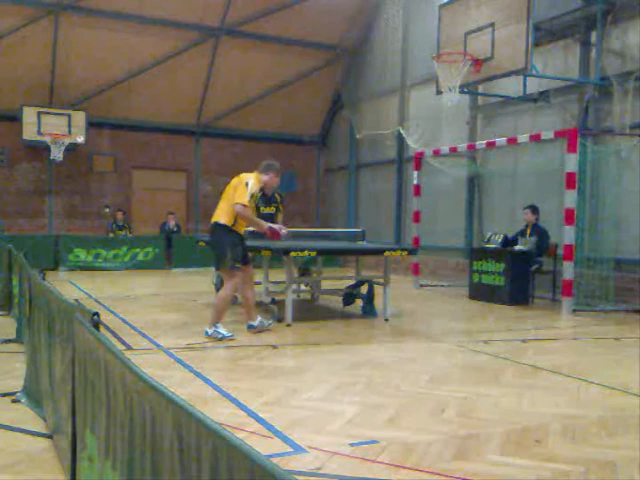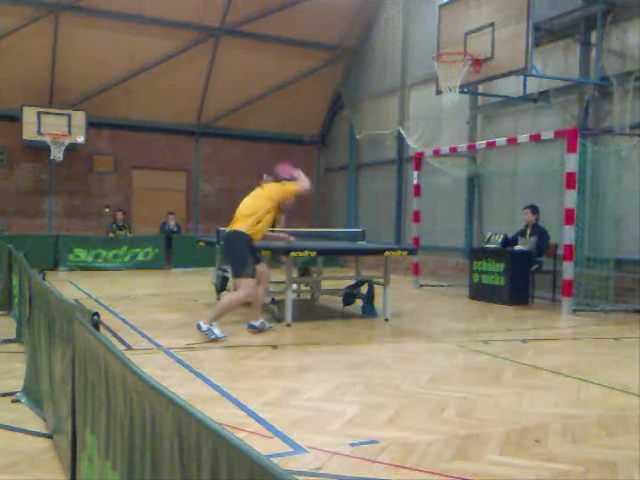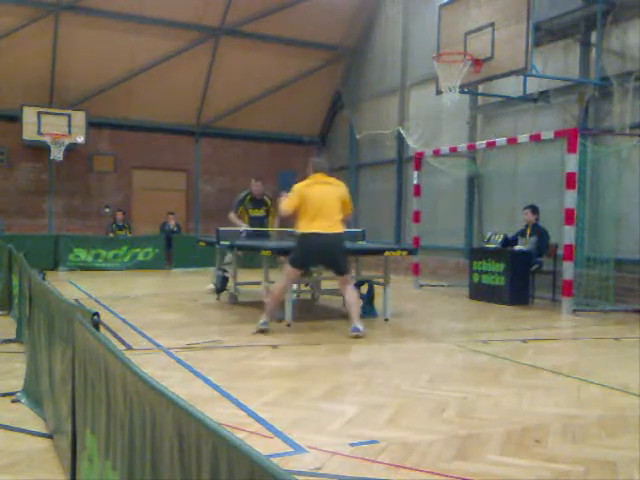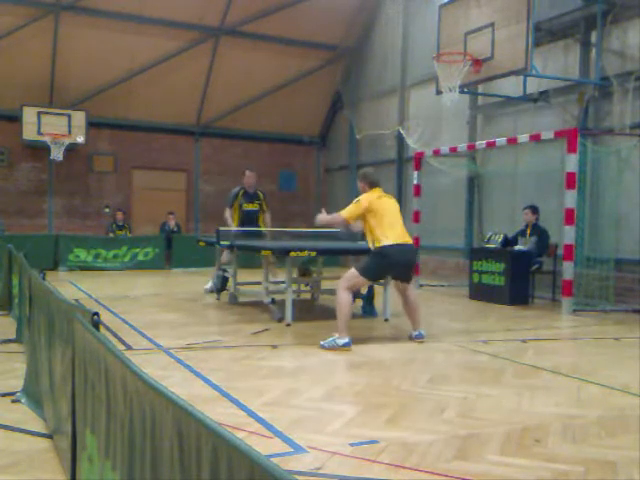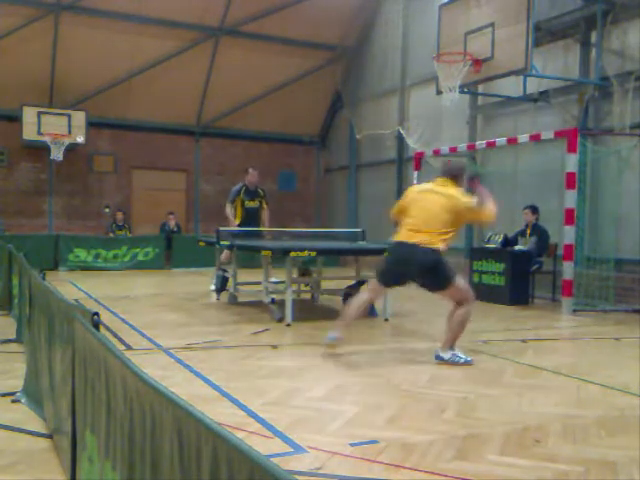
dt=1s
person 1, frame 1
left shoulder: (252, 183)
right shoulder: (249, 180)
right elbow: (239, 209)
left wrist: (269, 226)
right wrist: (261, 226)
left hip: (234, 234)
right hip: (224, 232)
left knee: (248, 277)
right knee: (232, 282)
left ankle: (254, 321)
right ankle: (213, 327)
person 1, frame 2
left shoulder: (264, 194)
right shoulder: (275, 190)
right elbow: (305, 186)
left wrist: (278, 236)
right wrist: (299, 174)
left hip: (242, 241)
right hip: (238, 242)
left knee: (263, 277)
right knee: (245, 291)
left ankle: (256, 322)
right ankle: (207, 324)
person 1, frame 3
left shoulder: (301, 187)
right shoulder: (340, 186)
left elbow: (284, 212)
right elbow: (347, 216)
left wrist: (284, 199)
left hip: (308, 239)
right hip: (333, 239)
left knee: (286, 279)
right knee: (347, 284)
left ankle: (265, 319)
right ankle: (356, 324)
person 1, frame 4
left shoulder: (366, 199)
right shoulder: (391, 200)
left elbow: (341, 219)
left wrist: (323, 219)
left hip: (388, 252)
right hip: (409, 251)
left knee: (344, 286)
right knee: (405, 288)
left ankle: (342, 338)
right ankle: (417, 331)
person 1, frame 5
left shoulder: (415, 190)
right shoulder: (461, 201)
left elbow: (395, 217)
right elbow: (490, 216)
right wrist: (484, 195)
left hip: (399, 251)
right hip: (427, 258)
left knee: (369, 292)
right knee: (465, 299)
left ankle: (336, 333)
right ankle: (446, 351)
